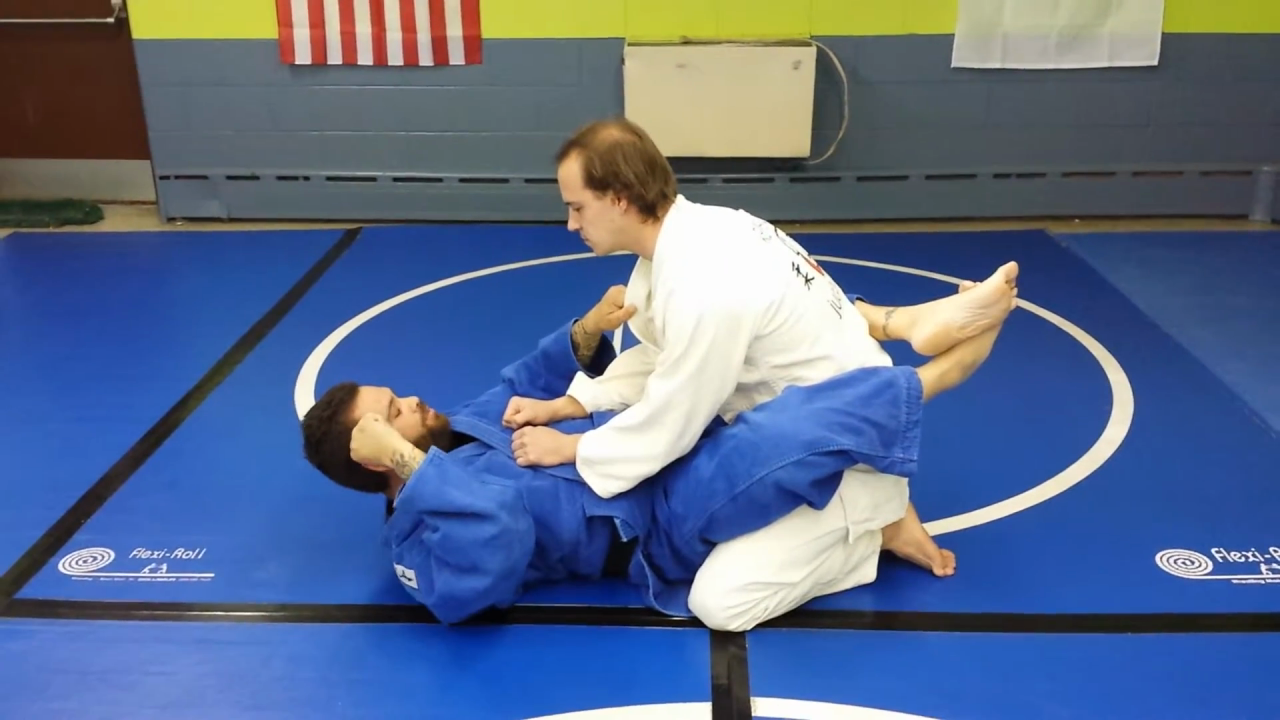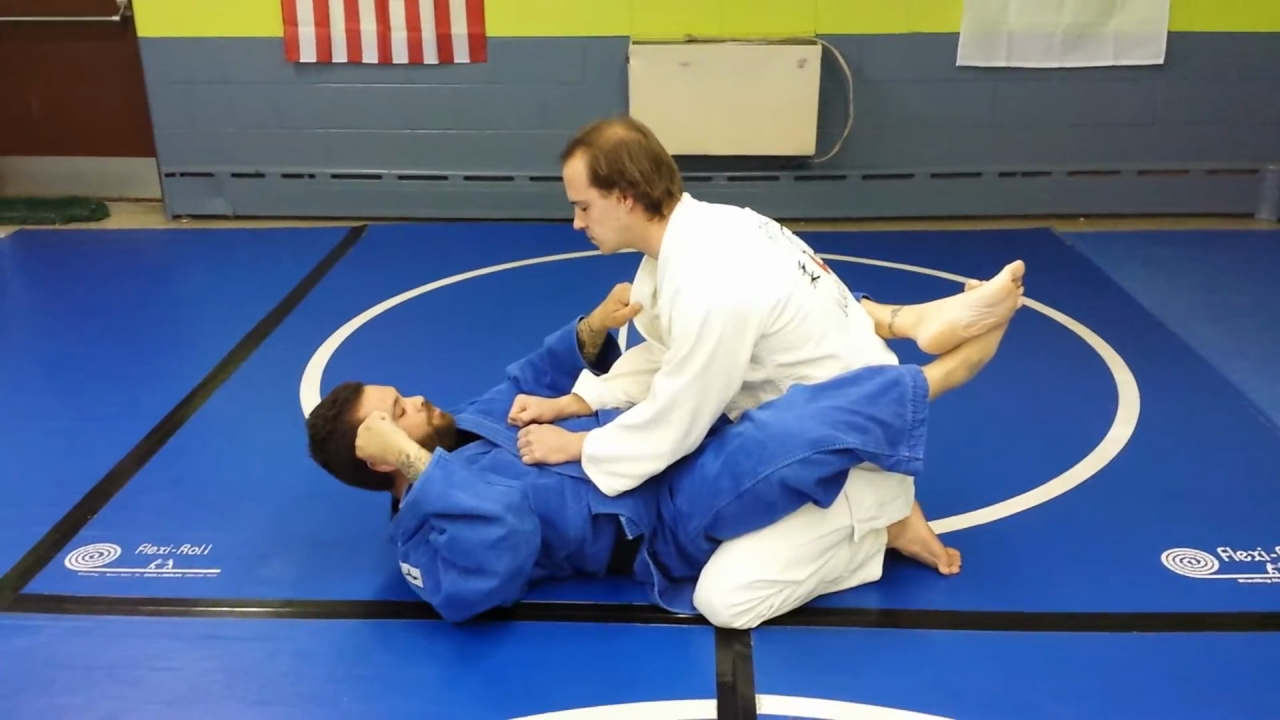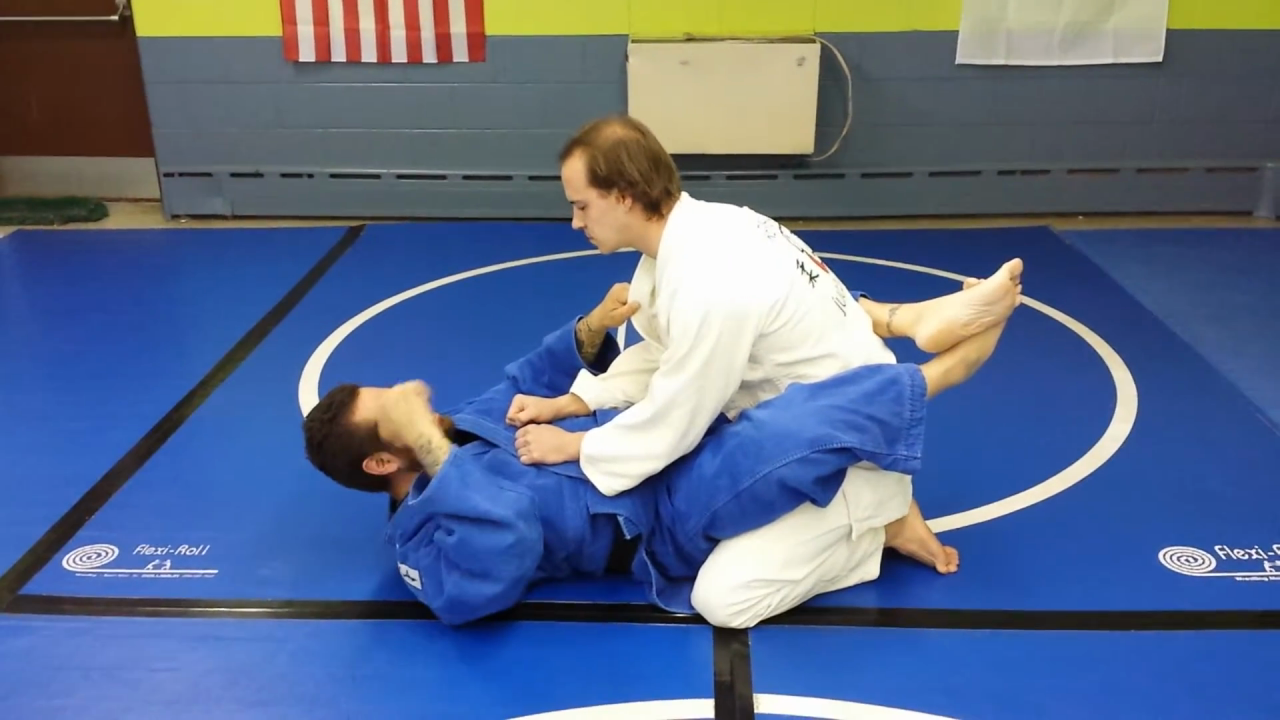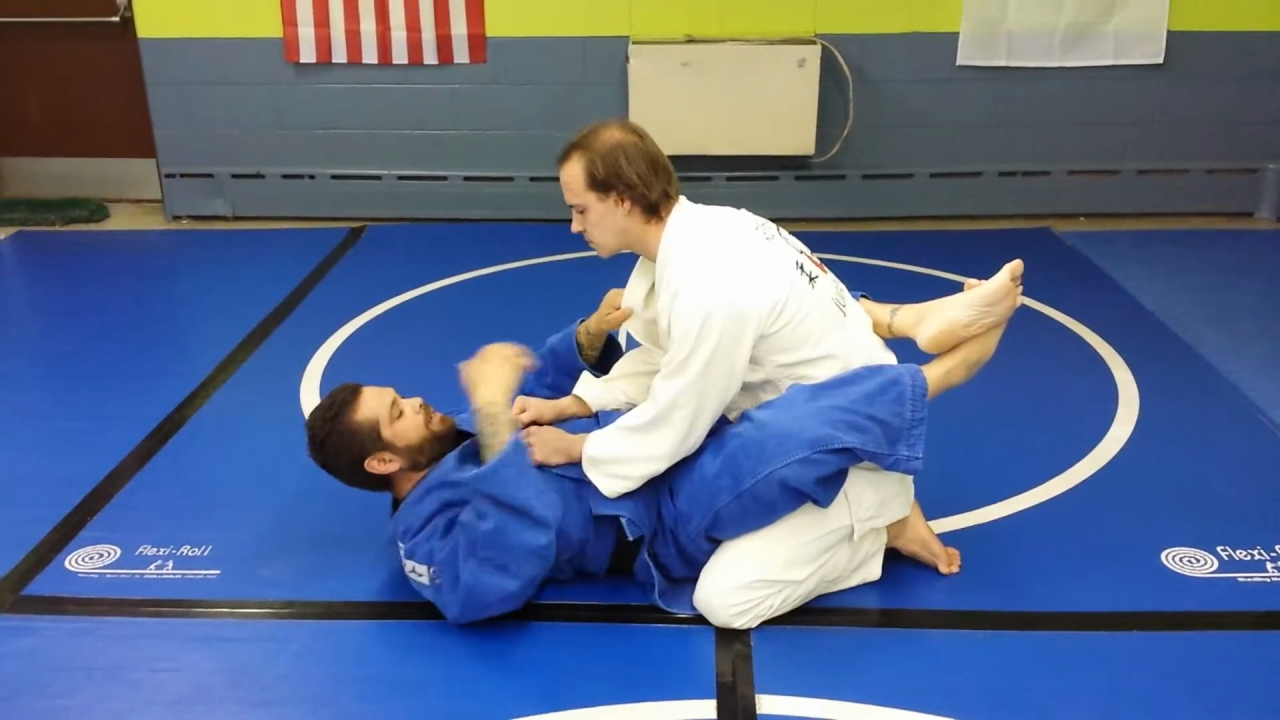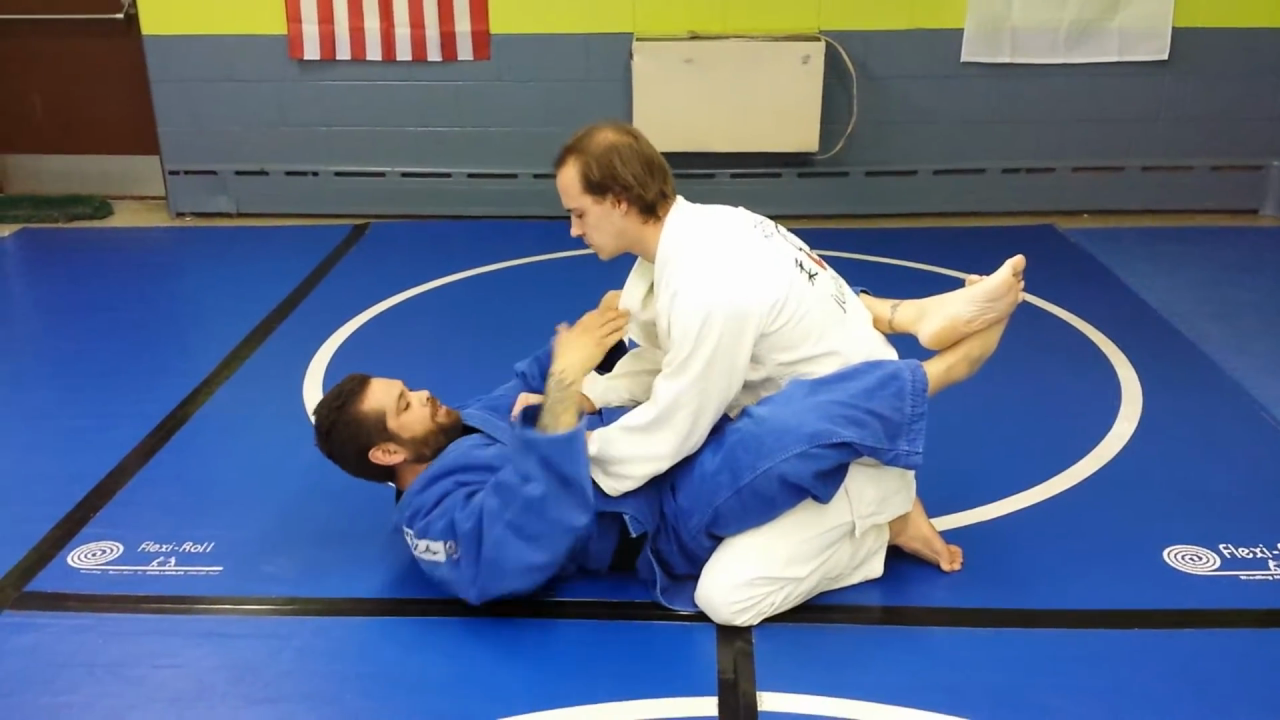
dt=0.2s
person 1, frame 1
left shoulder: (456, 427)
right shoulder: (426, 538)
left elbow: (529, 381)
right elbow: (492, 543)
left wrist: (590, 328)
right wrist: (404, 461)
right hip: (662, 520)
right knee: (785, 436)
right ankle: (936, 372)
person 1, frame 2
left shoulder: (461, 426)
right shoulder: (430, 536)
left elbow: (534, 379)
right elbow: (496, 544)
left wrist: (596, 326)
right wrist: (409, 456)
right hip: (668, 518)
right knee: (791, 434)
right ankle: (943, 370)
person 1, frame 3
left shoulder: (462, 419)
right shoulder: (427, 536)
left elbow: (532, 378)
right elbow: (497, 559)
left wrist: (594, 326)
right wrist: (425, 444)
right hip: (667, 518)
right knee: (792, 433)
right ankle: (942, 369)
person 1, frame 4
left shoulder: (453, 435)
right shoulder: (429, 533)
left elbow: (545, 375)
right elbow: (507, 562)
left wrist: (593, 330)
right wrist: (497, 419)
right hip: (671, 519)
right knee: (790, 435)
right ankle: (942, 370)
person 1, frame 5
left shoulder: (458, 431)
right shoulder: (434, 520)
left elbow: (529, 382)
right elbow: (529, 533)
left wrist: (594, 335)
right wrist: (568, 382)
right hip: (673, 519)
right knee: (786, 429)
right ankle: (945, 366)
person 2, frame 1
left shoulder: (706, 288)
right shoulder: (692, 229)
left elbow: (666, 428)
right elbow: (659, 358)
left wrist: (568, 448)
right wrist: (566, 406)
left knee: (721, 601)
left ankle: (877, 526)
person 2, frame 2
left shoulder: (712, 286)
right shoulder: (698, 227)
left elbow: (672, 426)
right elbow: (664, 355)
left wrist: (574, 446)
right wrist: (572, 404)
left knee: (726, 598)
left ankle: (882, 523)
person 2, frame 3
left shoulder: (710, 286)
right shoulder: (697, 226)
left elbow: (669, 427)
right elbow: (661, 355)
left wrist: (571, 446)
right wrist: (569, 403)
left knee: (723, 598)
left ankle: (880, 526)
person 2, frame 4
left shoulder: (710, 290)
right shoulder: (692, 227)
left elbow: (671, 430)
right elbow: (663, 357)
left wrist: (569, 449)
right wrist: (573, 403)
left knee: (726, 600)
left ankle: (881, 524)
person 2, frame 5
left shoulder: (710, 291)
right shoulder: (695, 227)
left elbow: (671, 429)
right elbow: (662, 357)
right wrist: (581, 399)
left knee: (728, 595)
left ankle: (887, 525)
